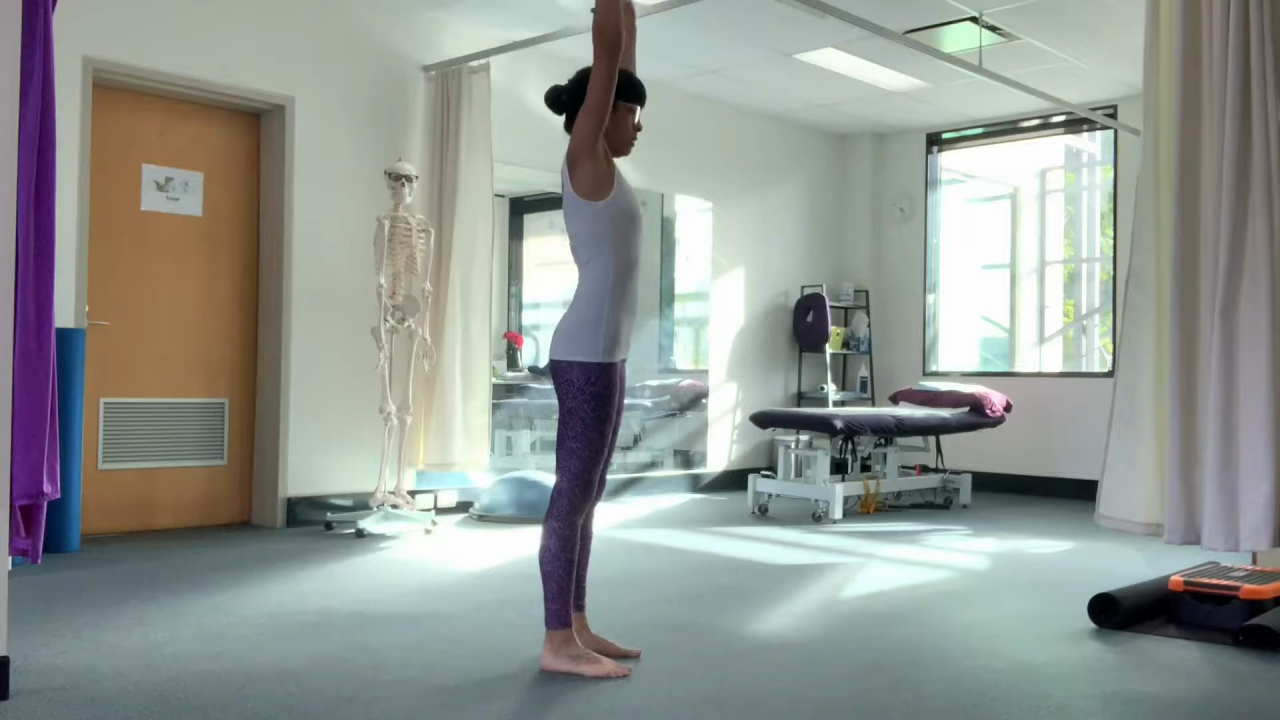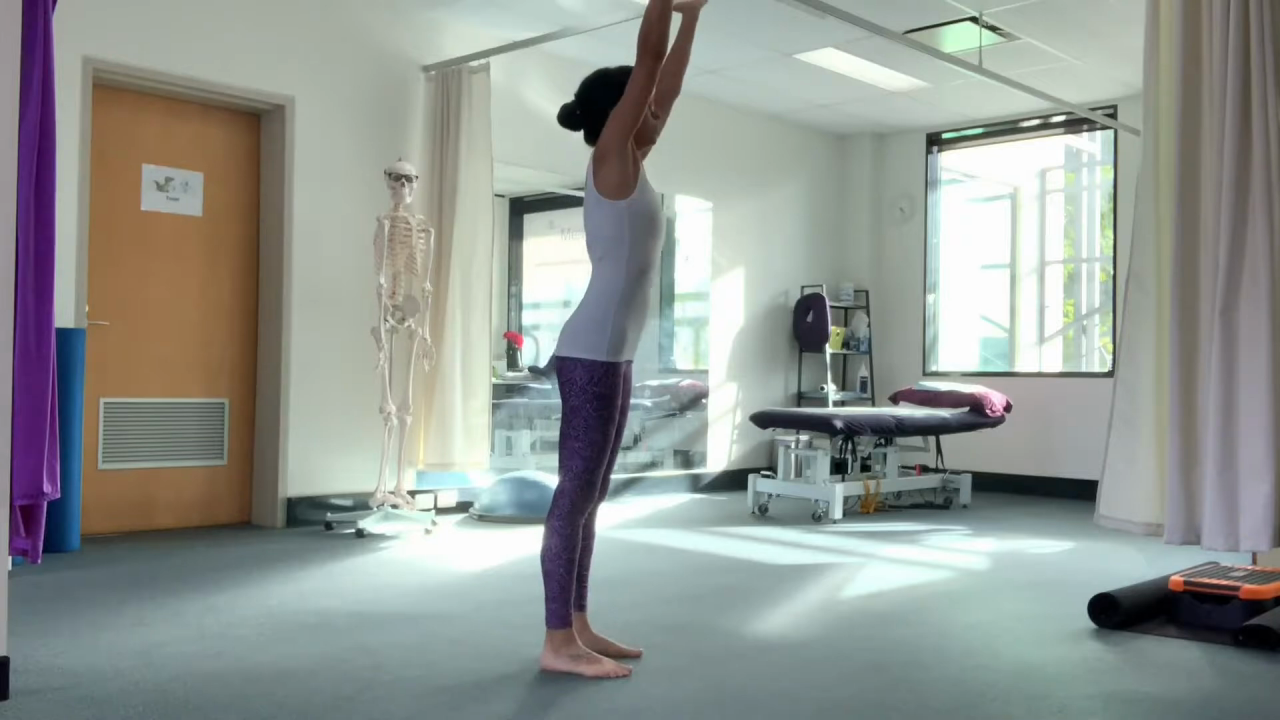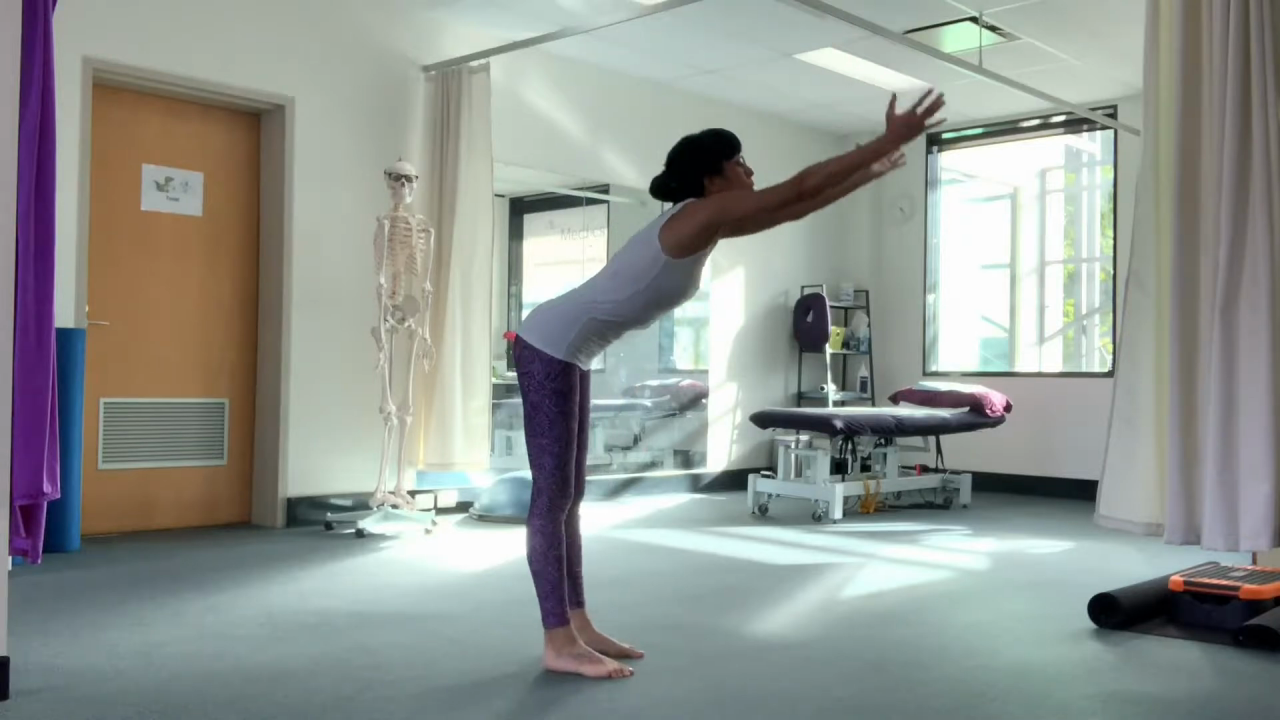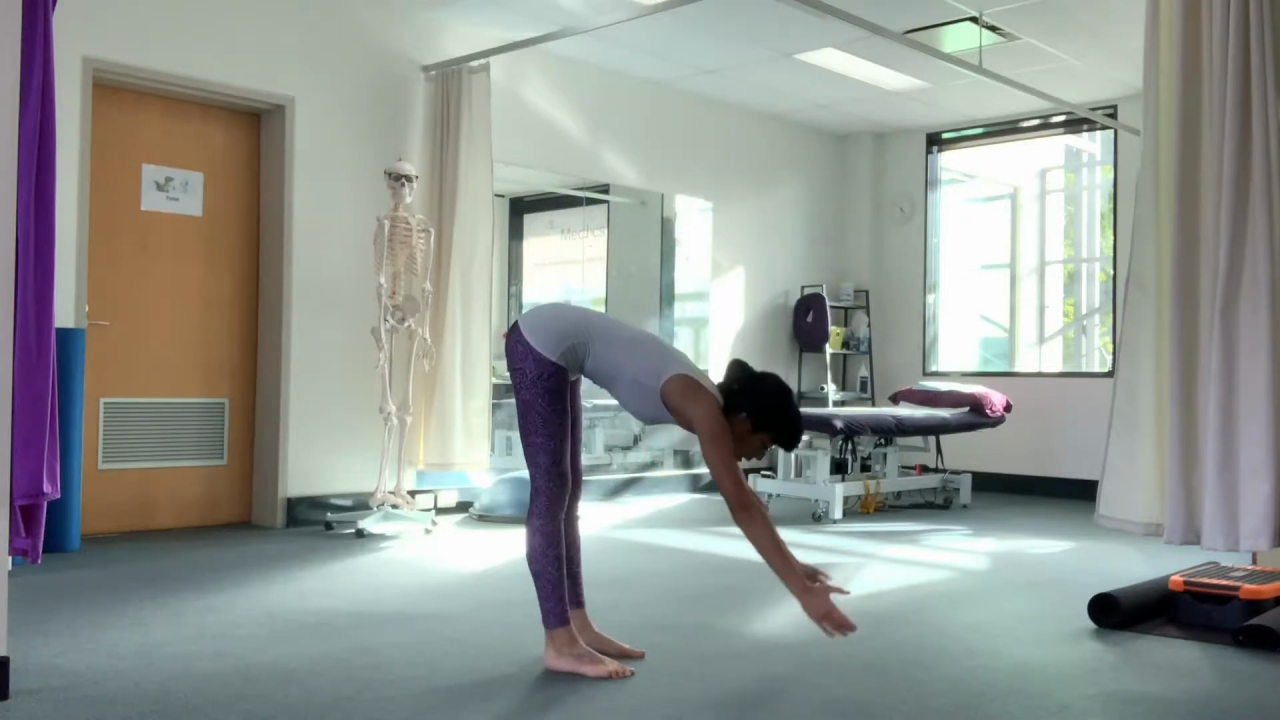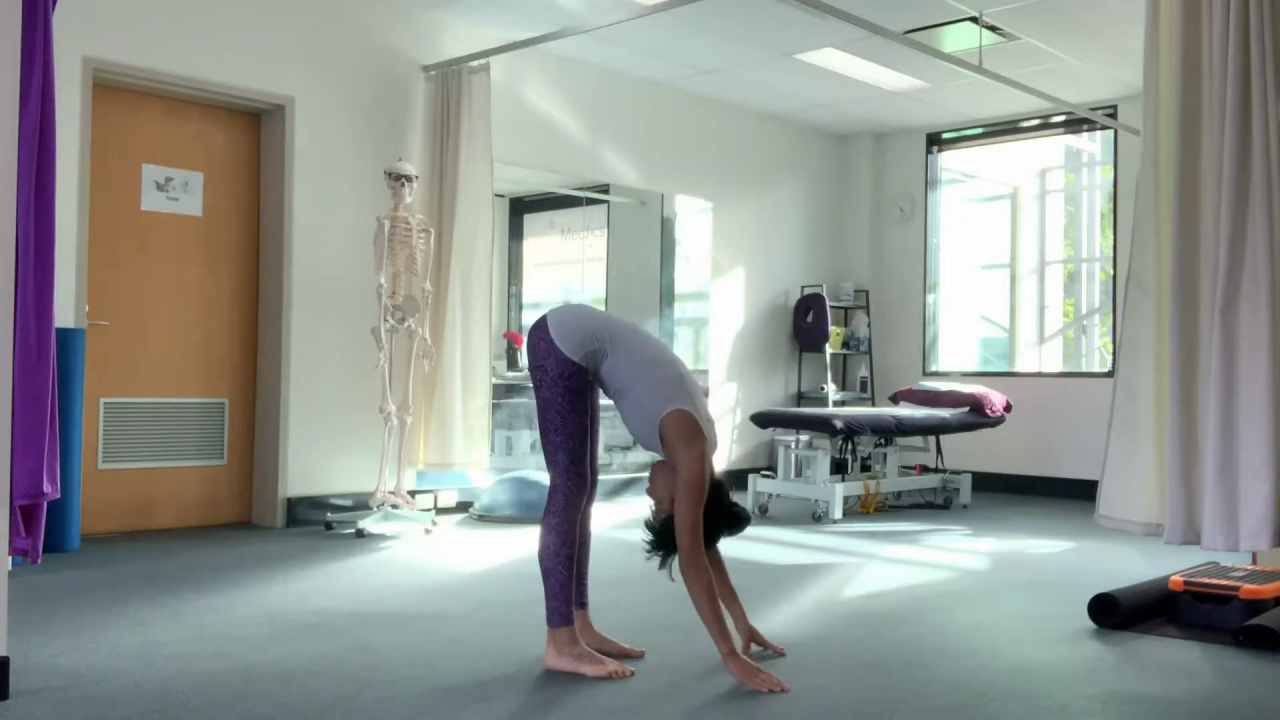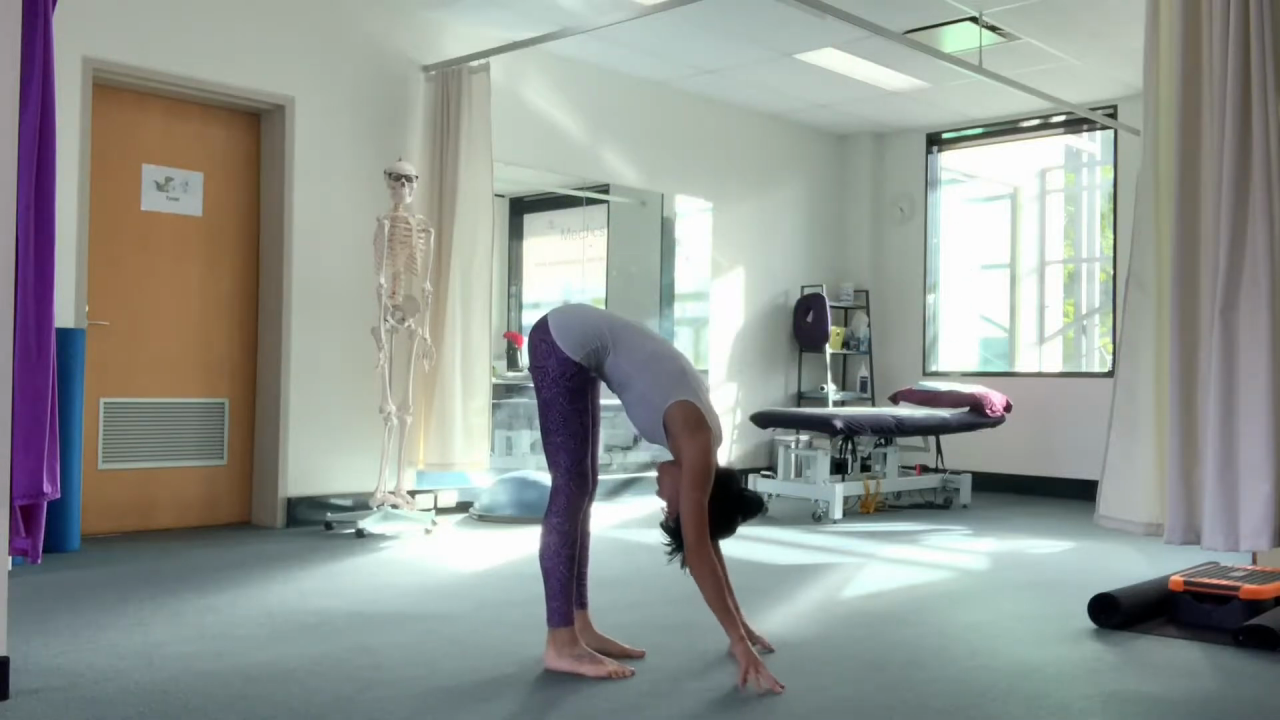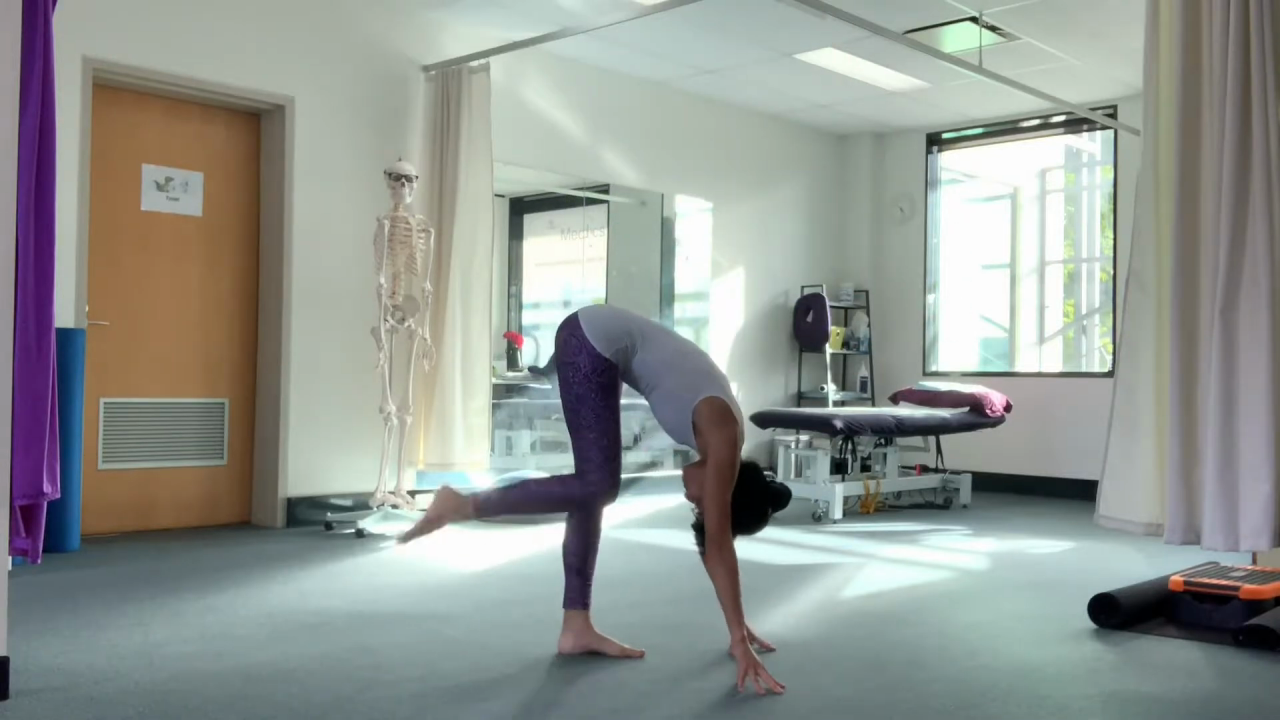
dt=0.5s
person 1, frame 1
left shoulder: (597, 166)
right shoulder: (585, 158)
left elbow: (617, 57)
right elbow: (606, 55)
left hip: (600, 353)
right hip: (588, 353)
left knee: (585, 496)
right knee: (573, 496)
left ankle: (576, 628)
right ankle: (558, 644)
person 1, frame 2
left shoulder: (629, 163)
right shoulder: (610, 158)
left elbow: (666, 84)
right elbow: (647, 60)
left hip: (607, 354)
right hip: (593, 352)
left knee: (588, 497)
right knee: (576, 497)
left ankle: (576, 628)
right ankle: (558, 644)
person 1, frame 3
left shoulder: (704, 225)
right shoulder: (698, 217)
left elbow: (795, 202)
right elbow: (798, 193)
left wrist: (869, 166)
right wrist: (887, 141)
left hip: (566, 350)
right hip: (549, 347)
left knee: (568, 499)
right knee: (554, 498)
left ankle: (576, 624)
right ankle: (558, 643)
person 1, frame 4
left shoulder: (711, 406)
right shoulder: (704, 408)
left elbow: (743, 500)
right elbow: (742, 506)
left wrist: (792, 568)
right wrist: (800, 589)
left hip: (556, 344)
right hip: (543, 342)
left knee: (566, 491)
right knee: (552, 492)
left ankle: (579, 627)
right ankle: (559, 646)
person 1, frame 5
left shoulder: (693, 445)
right shoulder: (692, 452)
left elbow: (703, 548)
right elbow: (692, 561)
left wrist: (743, 623)
right wrist: (731, 656)
left hip: (576, 344)
right hip: (565, 341)
left knee: (581, 491)
right knee: (571, 492)
left ankle: (579, 627)
right ankle: (561, 645)
person 1, frame 6
left shoulder: (698, 436)
right shoulder: (696, 440)
left elbow: (704, 542)
right elbow: (697, 549)
left wrist: (736, 621)
right wrist: (738, 641)
left hip: (579, 344)
right hip: (567, 340)
left knee: (581, 491)
right knee: (571, 492)
left ankle: (579, 627)
right ankle: (561, 644)
person 1, frame 7
left shoulder: (719, 438)
right shoulder: (723, 438)
left elbow: (717, 540)
right elbow: (717, 542)
left wrist: (738, 628)
right wrist: (738, 640)
left hip: (598, 343)
right hip: (592, 340)
left knee: (592, 491)
right knee: (598, 487)
left ankle: (577, 628)
right ankle: (464, 505)
